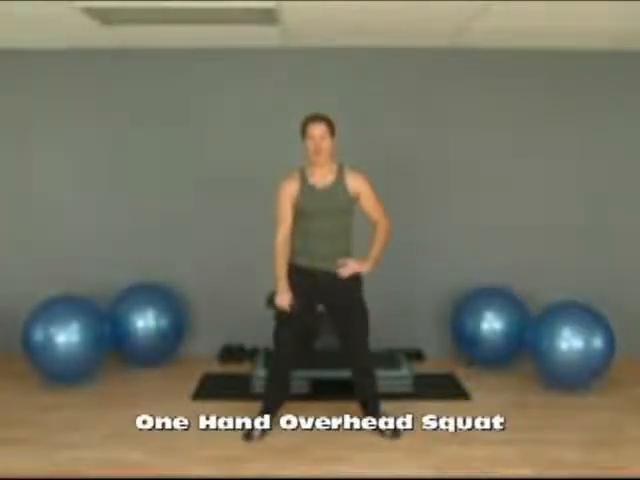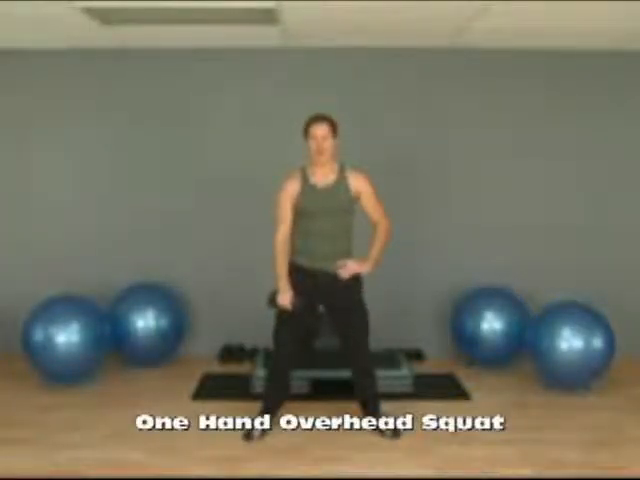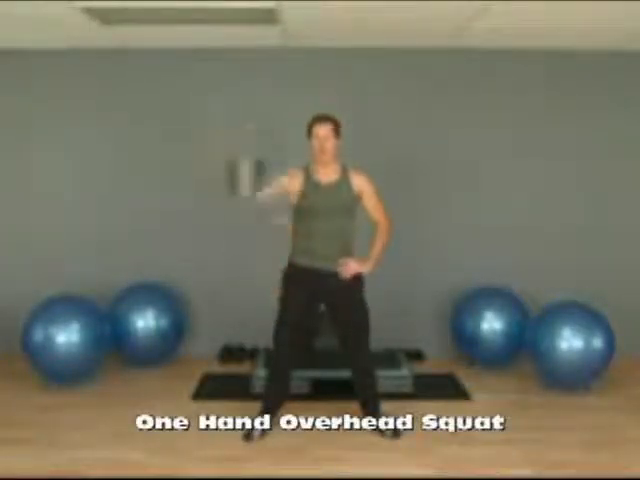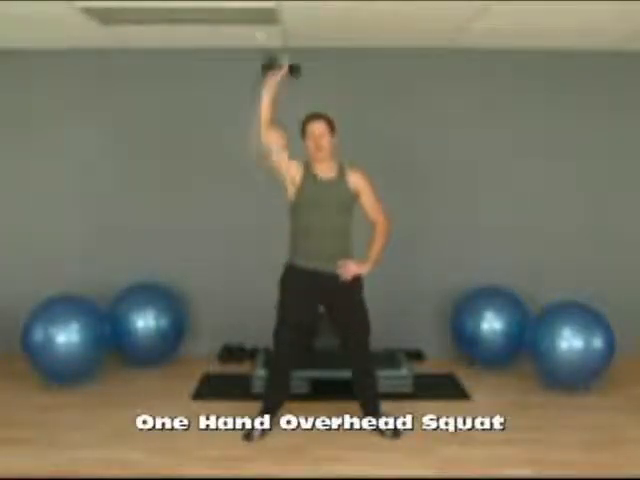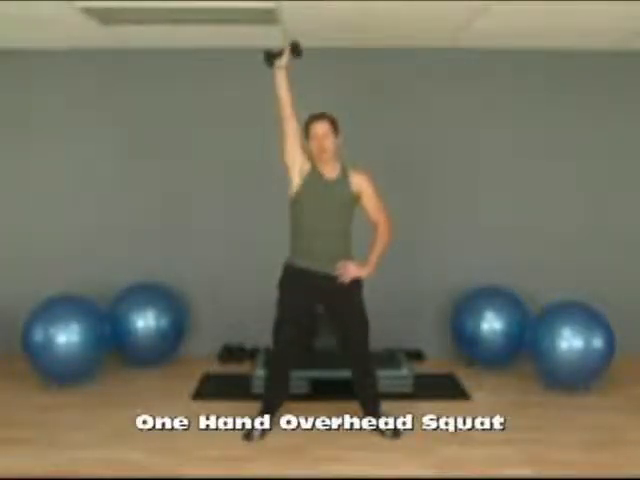
dt=0.4s
person 1, frame 1
left shoulder: (354, 181)
right shoulder: (291, 185)
left elbow: (383, 222)
right elbow: (282, 236)
left wrist: (368, 263)
right wrist: (281, 285)
left hip: (341, 276)
right hip: (301, 275)
left knee: (358, 347)
right knee: (284, 348)
left ankle: (374, 413)
right ankle: (266, 415)
person 1, frame 2
left shoulder: (355, 181)
right shoulder: (293, 184)
left elbow: (383, 223)
right elbow: (282, 235)
left wrist: (368, 264)
right wrist: (283, 284)
left hip: (341, 277)
right hip: (301, 275)
left knee: (358, 347)
right knee: (284, 348)
left ankle: (373, 413)
right ankle: (266, 415)
person 1, frame 3
left shoulder: (357, 181)
right shoulder: (295, 179)
left elbow: (383, 222)
right elbow: (261, 198)
left wrist: (368, 263)
right wrist: (255, 193)
left hip: (343, 277)
right hip: (301, 275)
left knee: (358, 347)
right knee: (285, 347)
left ankle: (373, 414)
right ankle: (266, 415)
person 1, frame 4
left shoulder: (354, 179)
right shoulder: (294, 174)
left elbow: (381, 222)
right elbow: (266, 131)
left wrist: (368, 264)
right wrist: (272, 84)
left hip: (342, 279)
right hip: (299, 277)
left knee: (359, 349)
right knee: (285, 350)
left ankle: (373, 414)
right ankle: (266, 416)
person 1, frame 5
left shoulder: (357, 181)
right shoulder: (299, 171)
left elbow: (383, 224)
right elbow: (287, 117)
left wrist: (369, 267)
right wrist: (281, 70)
left hip: (341, 279)
right hip: (298, 277)
left knee: (358, 349)
right knee: (284, 349)
left ankle: (373, 414)
right ankle: (266, 415)
